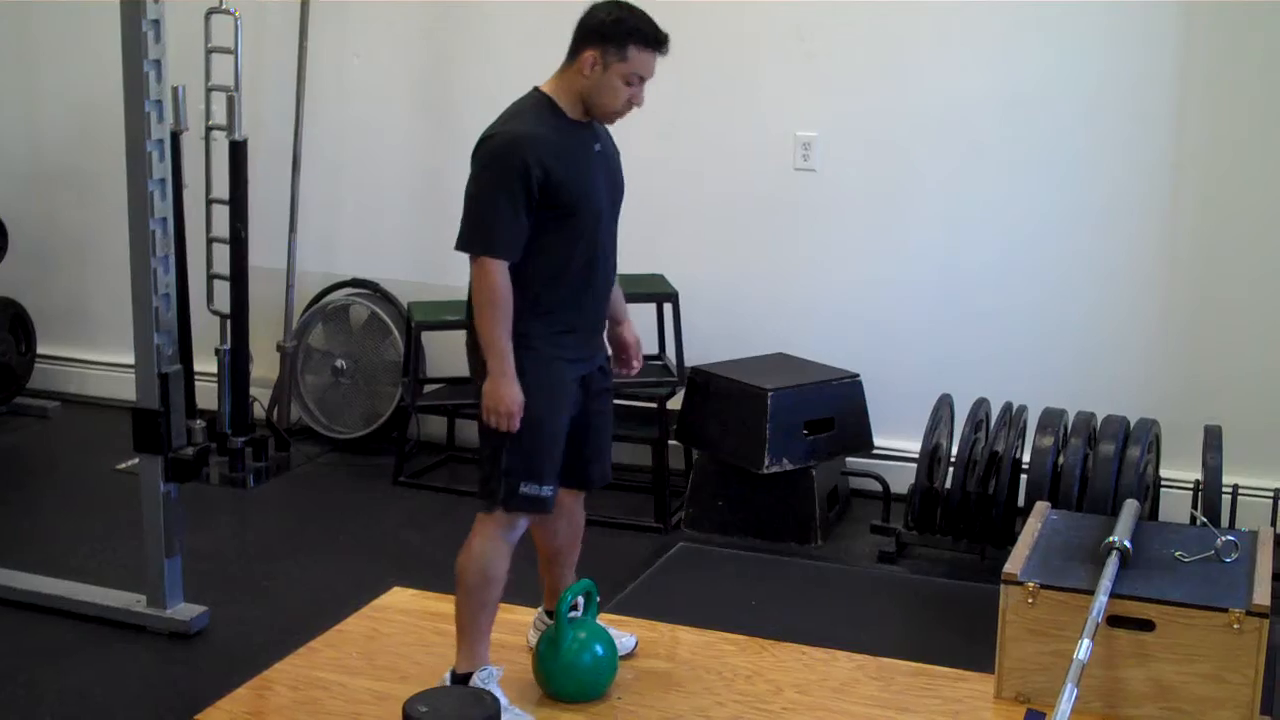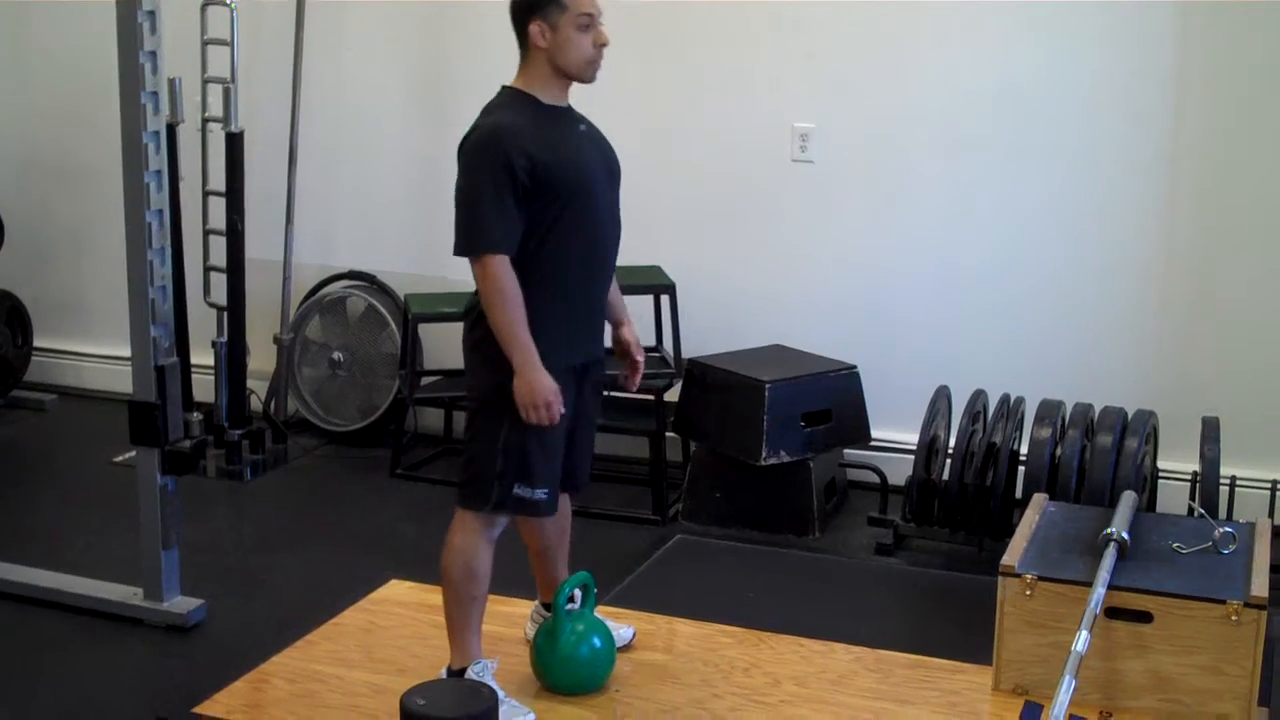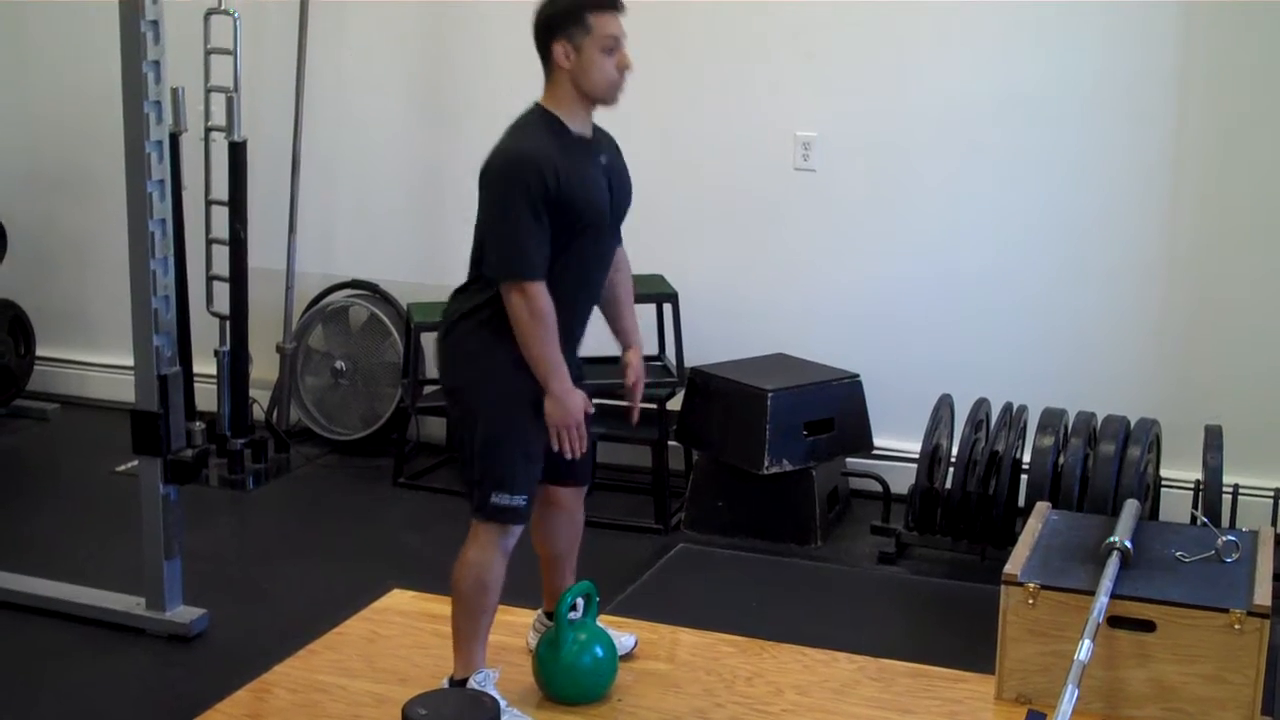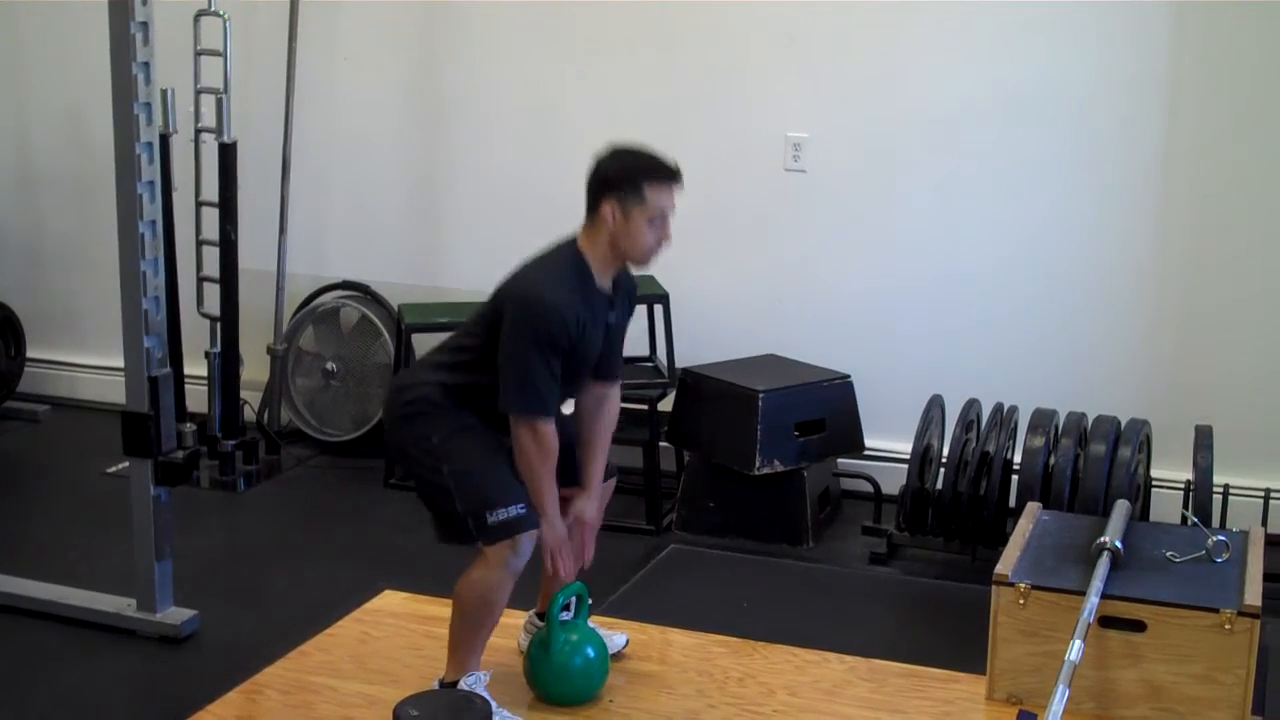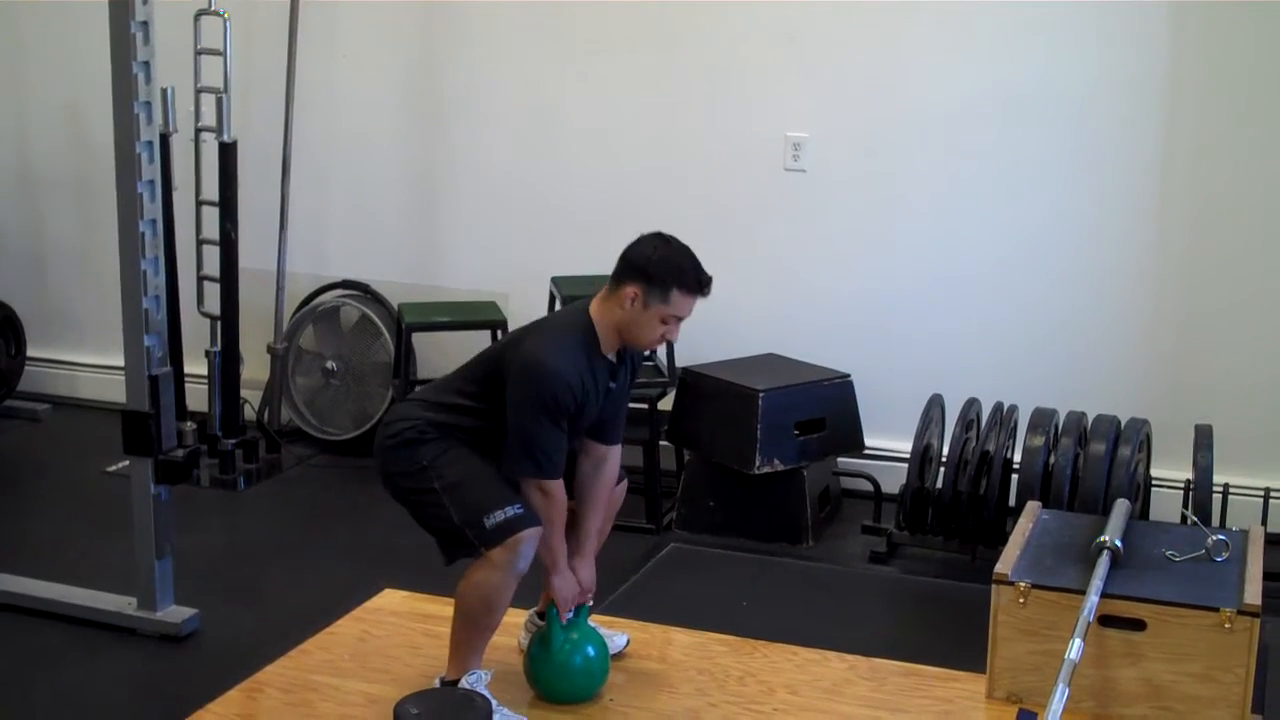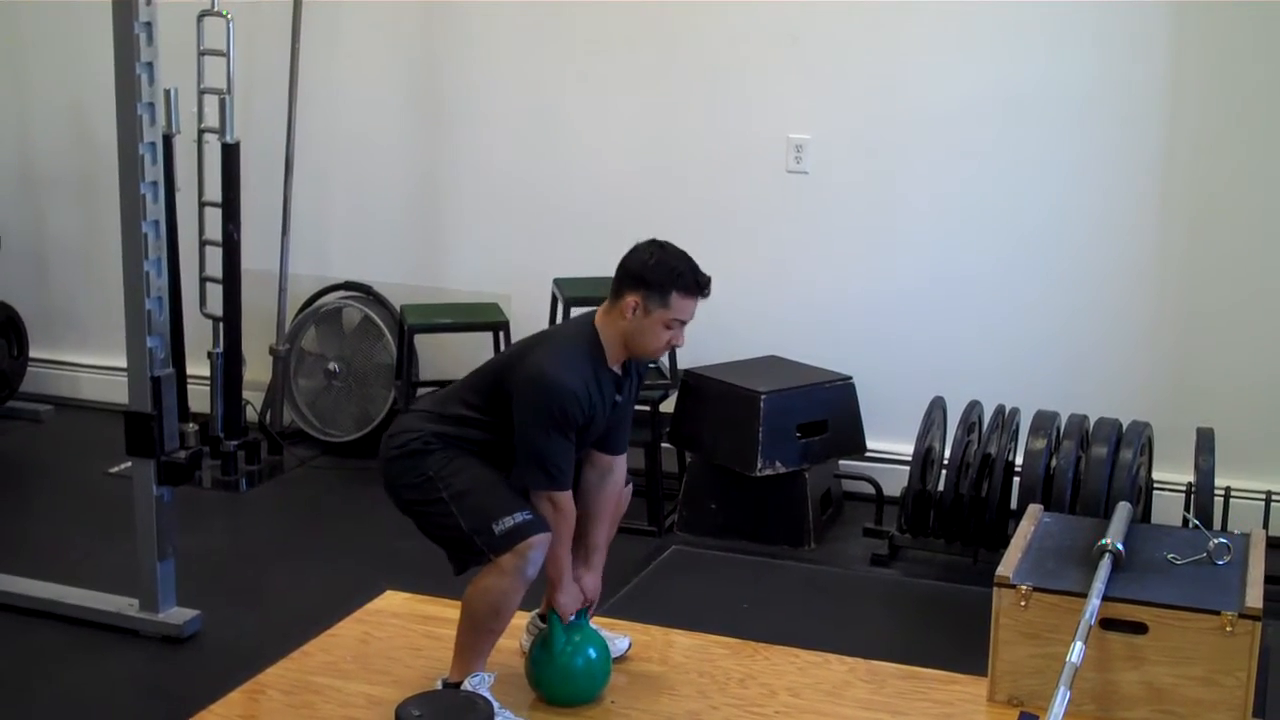
dt=0.4s
person 1, frame 1
left shoulder: (595, 136)
right shoulder: (517, 142)
right elbow: (490, 263)
left wrist: (618, 319)
right wrist: (499, 372)
left hip: (581, 351)
right hip: (528, 361)
left knee: (569, 490)
right knee: (509, 510)
left ankle: (556, 618)
person 1, frame 2
left shoulder: (577, 127)
right shoulder: (501, 136)
right elbow: (489, 261)
left wrist: (620, 321)
right wrist: (525, 367)
left hip: (577, 351)
right hip: (526, 358)
left knee: (553, 489)
right knee: (486, 509)
left ankle: (555, 609)
person 1, frame 3
left shoulder: (603, 150)
right shoulder: (524, 159)
left elbow: (610, 256)
right elbow: (522, 289)
left wrist: (631, 346)
right wrist: (558, 389)
left hip: (551, 351)
right hip: (494, 354)
left knee: (564, 485)
right knee: (502, 518)
left ankle: (557, 620)
person 1, frame 4
left shoulder: (617, 288)
right shoulder: (543, 298)
left elbow: (601, 391)
right elbow: (531, 427)
left wrist: (587, 493)
right wrist: (547, 519)
left hip: (497, 409)
right hip: (433, 411)
left knee: (599, 482)
right knee: (513, 535)
left ankle: (548, 620)
person 1, frame 5
left shoulder: (621, 349)
right shoulder: (549, 363)
left elbow: (600, 455)
right elbow: (542, 485)
left wrist: (584, 557)
right wrist: (557, 570)
left hip: (494, 440)
right hip: (422, 443)
left knee: (611, 486)
right knee: (515, 539)
left ankle: (549, 620)
person 1, frame 6
left shoulder: (625, 362)
right shoulder: (555, 377)
left elbow: (606, 465)
right elbow: (553, 498)
left wrist: (591, 568)
right wrist: (563, 582)
left hip: (500, 451)
right hip: (427, 455)
left knee: (617, 492)
right knee: (525, 546)
left ankle: (552, 623)
